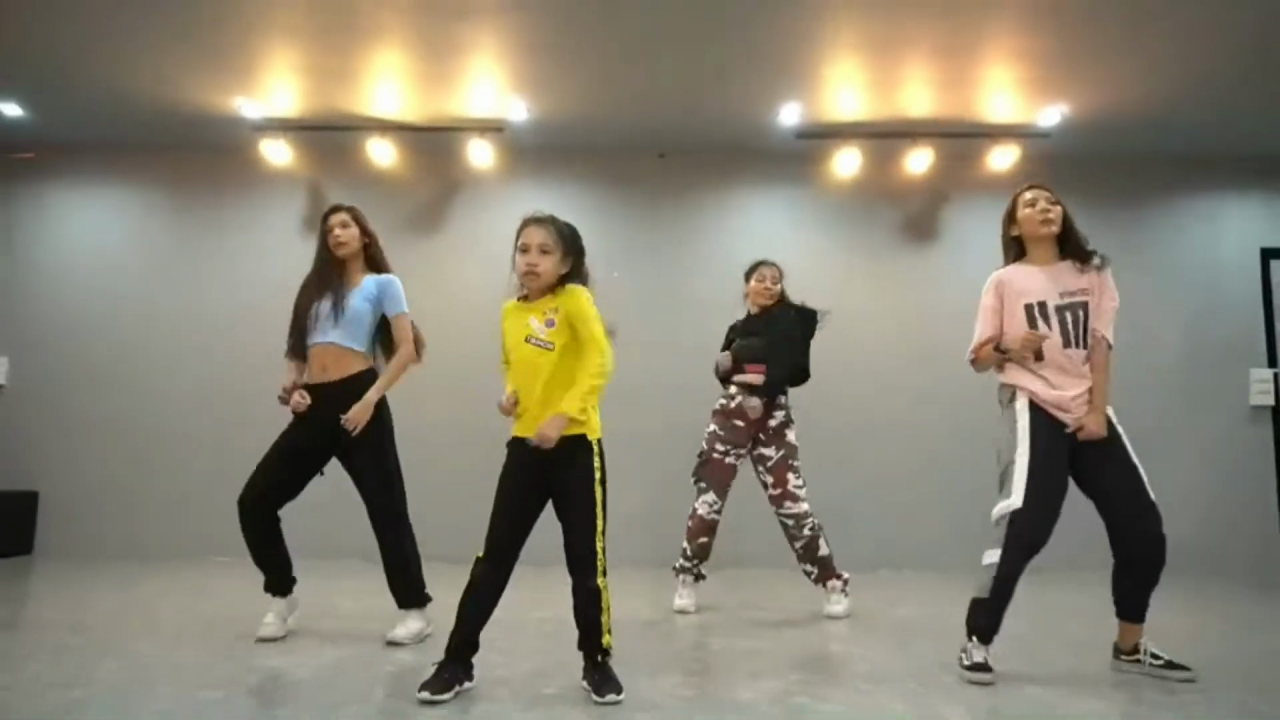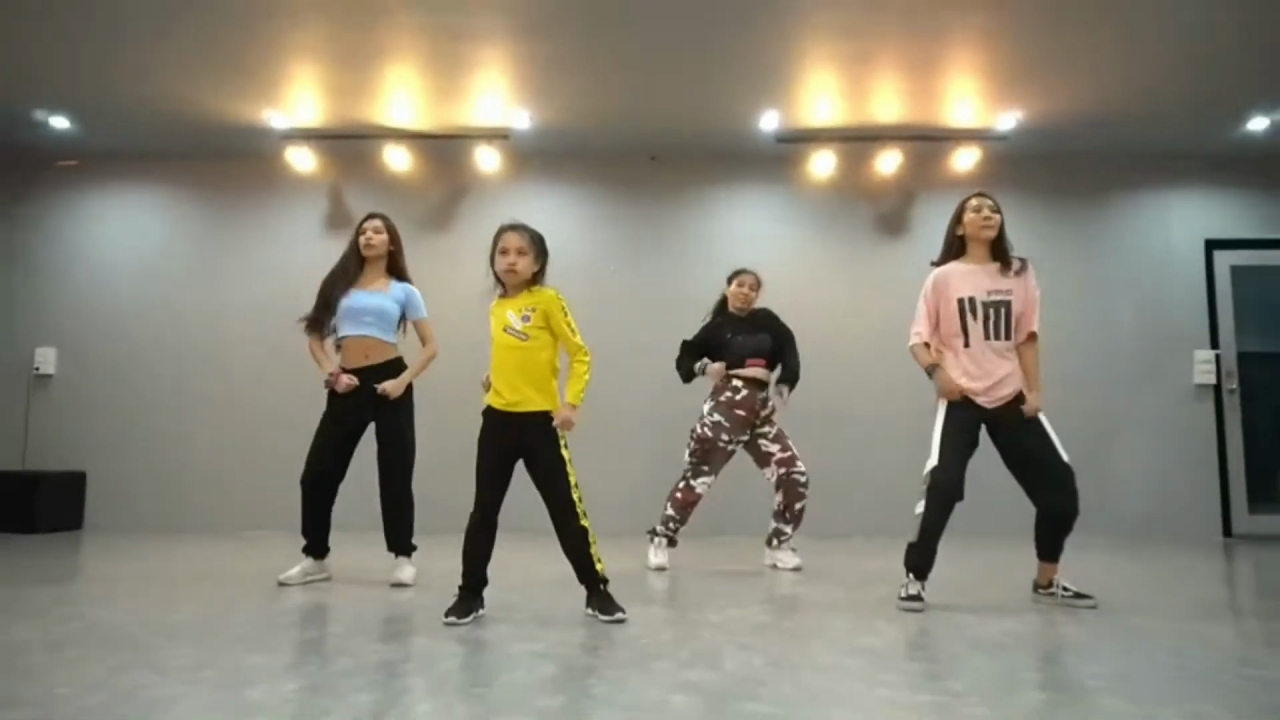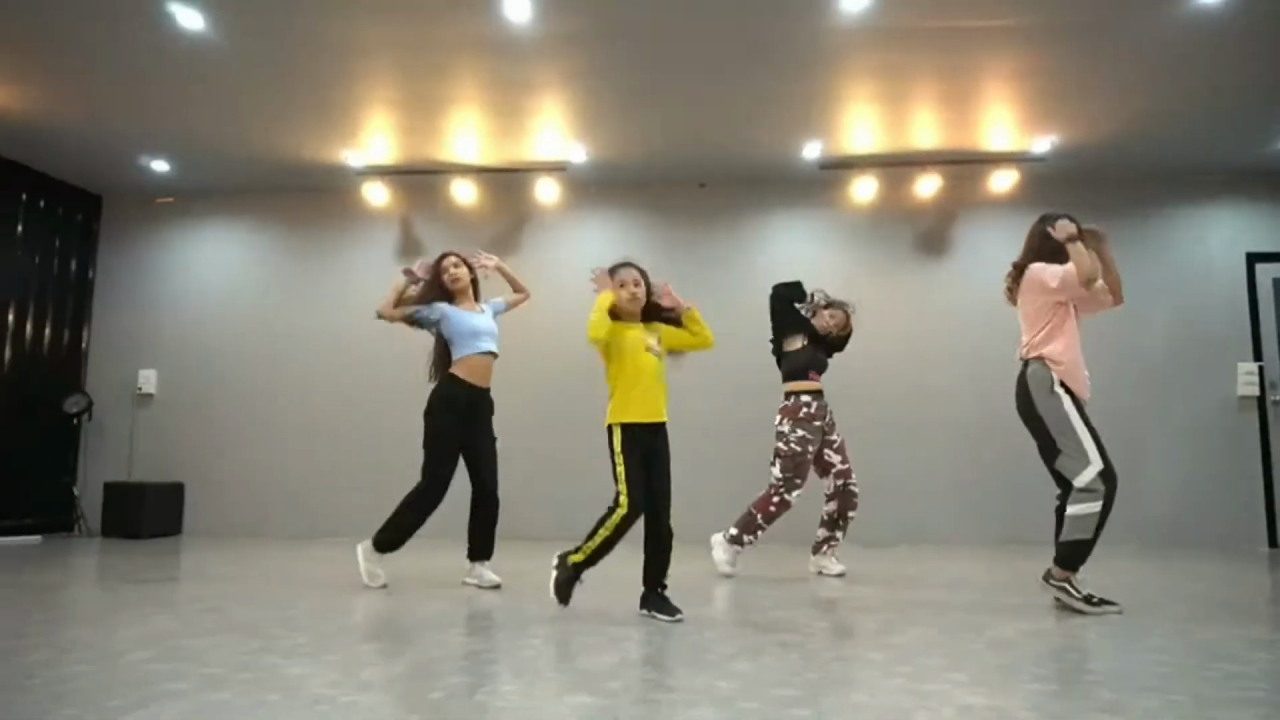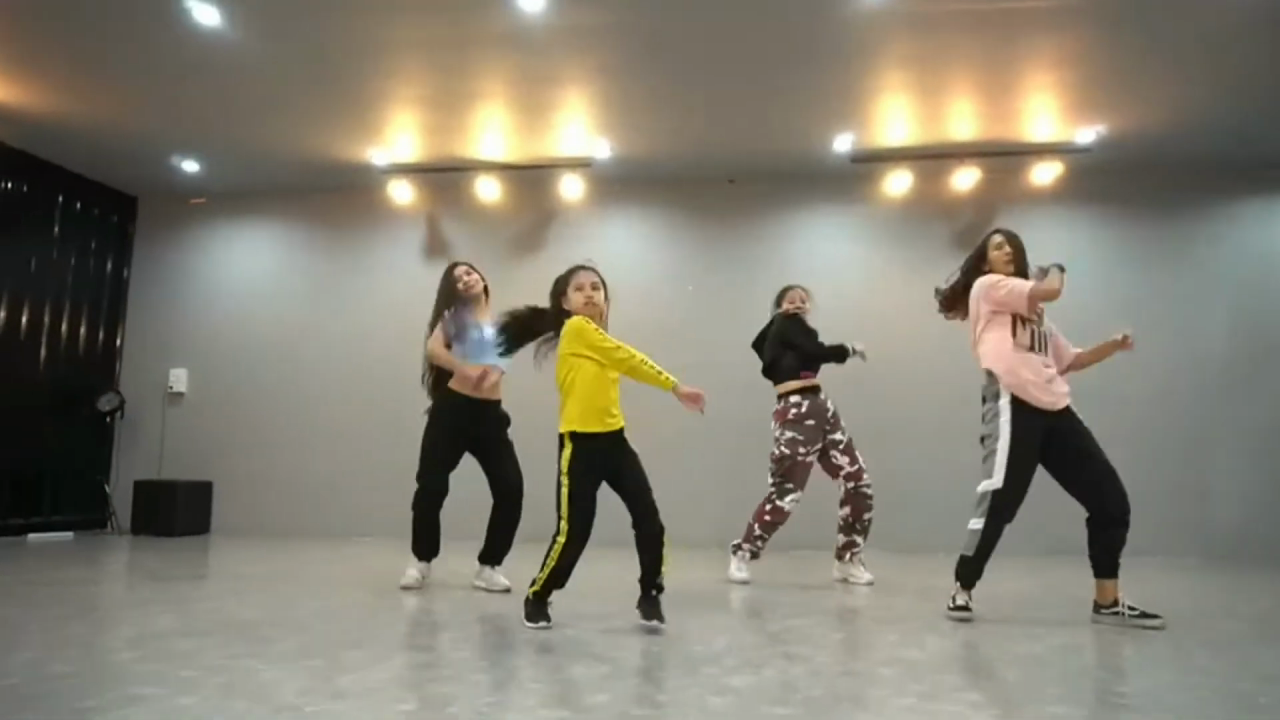
dt=0.7s
person 1, frame 1
left shoulder: (1093, 271)
right shoulder: (1003, 283)
left elbow: (1100, 347)
right elbow: (978, 358)
left wrist: (1097, 411)
right wrist: (1007, 345)
left hip: (1089, 415)
right hip: (1034, 409)
left knee: (1143, 527)
right knee: (1023, 524)
person 1, frame 2
left shoulder: (1019, 274)
right shoulder: (943, 278)
left elbow: (1027, 338)
right elbow: (919, 339)
left wrist: (1034, 390)
right wrist: (936, 372)
left hip: (1011, 395)
right hip: (960, 396)
left knee: (1059, 486)
right knee: (942, 485)
left ankle: (1047, 581)
right ankle: (915, 578)
person 1, frame 3
left shoulder: (1067, 284)
right shoulder: (1039, 272)
left elbow: (1114, 296)
right elbow: (1084, 277)
left wrist: (1103, 248)
right wrist: (1073, 241)
left hip: (1063, 388)
right hip: (1046, 384)
left knee: (1085, 484)
right knee: (1096, 479)
left ankle: (1066, 584)
right ankle: (1061, 577)
person 1, frame 4
left shoulder: (1032, 309)
right shoulder: (986, 287)
left elbow: (1067, 361)
right elbow: (1050, 290)
left wrist: (1111, 346)
right wrist: (1053, 272)
left hip: (1056, 408)
right hip: (1012, 402)
left knee: (1110, 500)
right knee: (1000, 497)
left ankle: (1108, 601)
right ankle: (962, 589)
person 2, frame 1
left shoulder: (575, 299)
right shoulder: (510, 314)
left elbow: (599, 361)
left wrist: (565, 416)
right wrist: (511, 394)
left hip: (576, 446)
right hip: (526, 448)
left knee: (586, 560)
right knee: (494, 556)
person 2, frame 2
left shoulder: (547, 300)
right shoulder: (496, 307)
left elbow: (580, 354)
left wrist: (571, 403)
right wrist: (492, 376)
left hip: (540, 420)
right hip: (497, 419)
left knee: (567, 509)
right knee: (483, 510)
left ankle: (596, 590)
right ankle: (471, 594)
person 2, frame 3
left shoulder: (658, 331)
right shoulder: (612, 330)
left elbow: (705, 341)
right elbow: (598, 335)
left wrist: (678, 310)
right wrist: (605, 294)
left hip: (656, 430)
right hip: (626, 430)
left knee: (660, 515)
right knee: (626, 508)
left ankle: (654, 594)
right ankle: (570, 565)
person 2, frame 4
left shoulder: (597, 341)
right shoulder: (576, 329)
right elbow: (630, 360)
right wrist: (677, 387)
left hip: (614, 439)
right hip: (580, 443)
left knee: (648, 516)
right knee: (573, 530)
left ankle: (649, 594)
right ankle: (537, 597)
person 3, frame 1
left shoulder: (383, 284)
right shoulder: (317, 287)
left elbow: (406, 350)
right elbow: (297, 350)
left wrist: (369, 400)
right wrist: (293, 388)
left hip: (358, 404)
right hip: (313, 408)
left knee: (387, 510)
right knee: (258, 498)
right ankle: (281, 598)
person 3, frame 2
left shoulder: (405, 292)
right shoulder: (340, 285)
left elbow: (430, 346)
right elbow: (315, 336)
left wrist: (404, 381)
right wrist: (331, 372)
left hip: (389, 383)
right hip: (349, 387)
left knee: (395, 473)
right knee: (318, 473)
left ankle: (402, 557)
right ankle: (316, 558)
person 3, frame 3
left shoulder: (489, 308)
right shoulder: (442, 310)
left elbow: (524, 294)
right elbow: (385, 312)
left wrist: (500, 268)
right wrist: (405, 284)
left hip: (479, 402)
right hip: (452, 397)
left knee: (487, 486)
right knee: (435, 483)
left ankle: (478, 563)
right ankle: (374, 550)
person 3, frame 4
left shoulder: (497, 324)
right shoulder: (455, 314)
right elbow: (433, 349)
right wrist: (466, 371)
left hip: (489, 414)
right hip: (452, 408)
left knee: (511, 490)
right knee: (431, 489)
left ankle: (488, 567)
right ankle: (421, 561)
person 4, frame 1
left shoulder: (789, 317)
right shoulder: (737, 329)
left elbow: (793, 363)
left wrist: (767, 398)
right wrist: (725, 366)
left hip: (774, 416)
right hip: (731, 410)
left knee: (791, 504)
right knee: (708, 499)
left ankle: (834, 585)
right ankle: (687, 580)
person 4, frame 2
left shoulder: (767, 320)
right shoulder: (716, 327)
left elbow: (788, 353)
right elbow: (685, 359)
left wrist: (785, 384)
right wrist: (704, 367)
left hip: (761, 406)
right hip: (727, 403)
left knee: (795, 475)
right knee: (698, 475)
left ankle: (778, 547)
right ankle: (661, 540)
person 4, frame 3
left shoulder: (821, 342)
right shoulder: (792, 329)
left elbow: (843, 338)
right elbow: (780, 294)
right wrist: (807, 301)
left hip: (821, 414)
right hip: (797, 415)
left knee: (845, 488)
right knee: (786, 490)
left ankle: (823, 554)
right ankle: (728, 543)
person 4, frame 4
left shoulder: (791, 332)
right shoulder: (784, 326)
right elbow: (816, 352)
right wrist: (850, 350)
left hip: (820, 410)
right hip: (794, 414)
left knee: (858, 485)
right knee: (785, 493)
left ankle: (848, 561)
right ankle: (741, 554)
